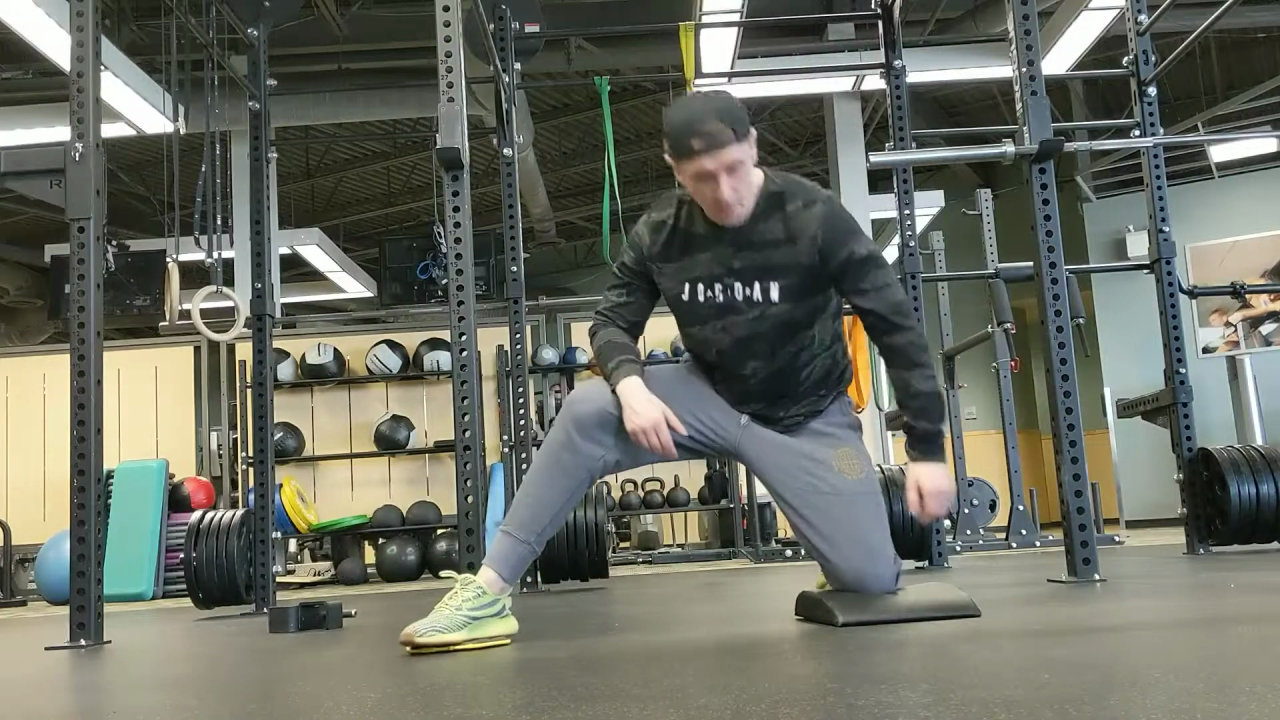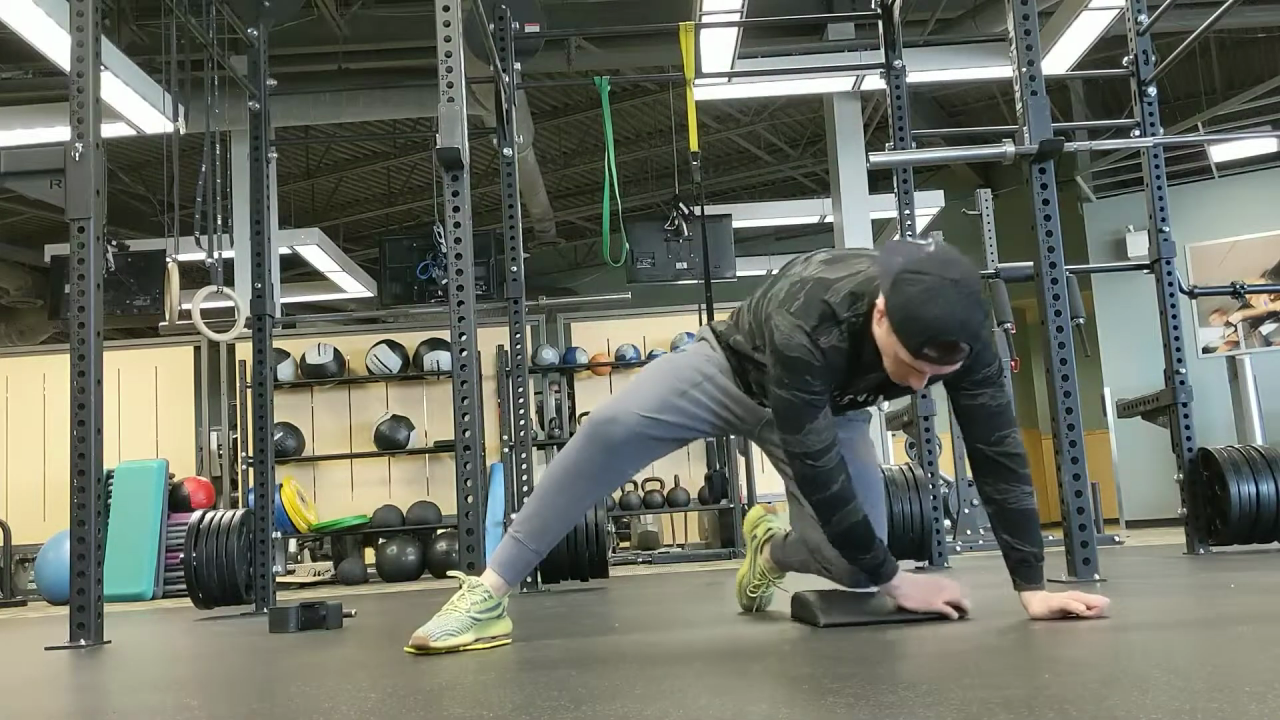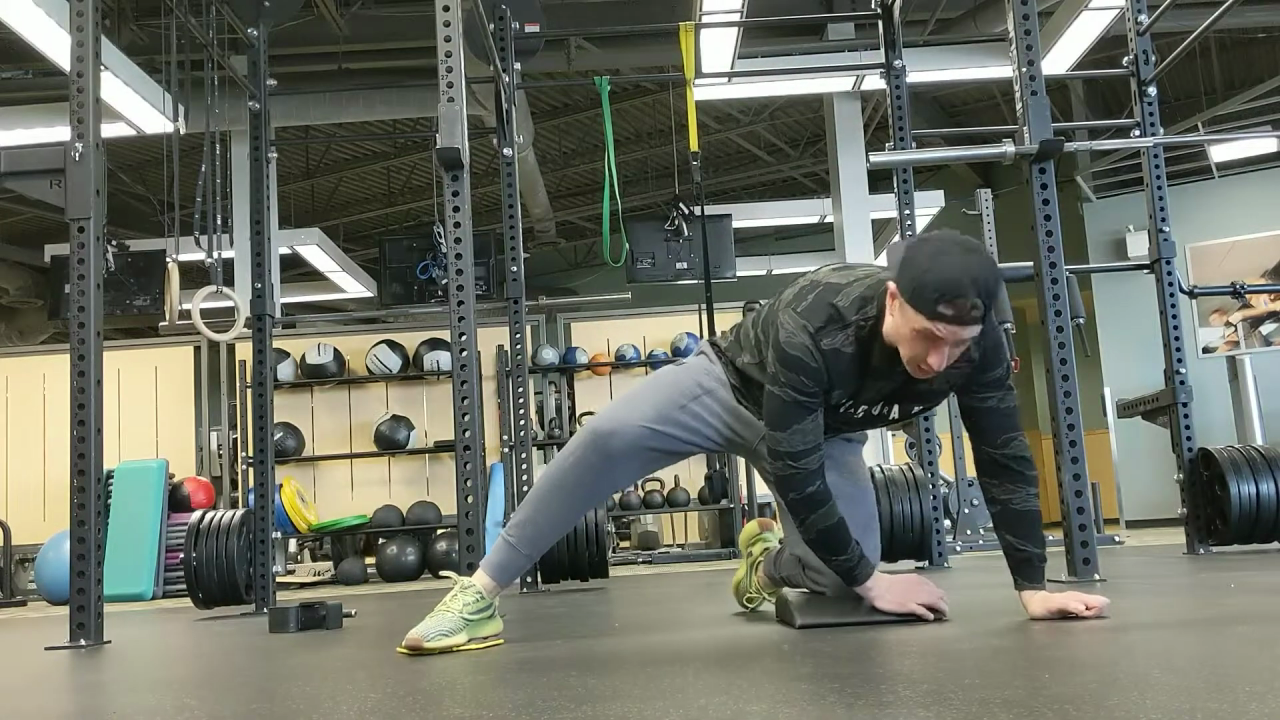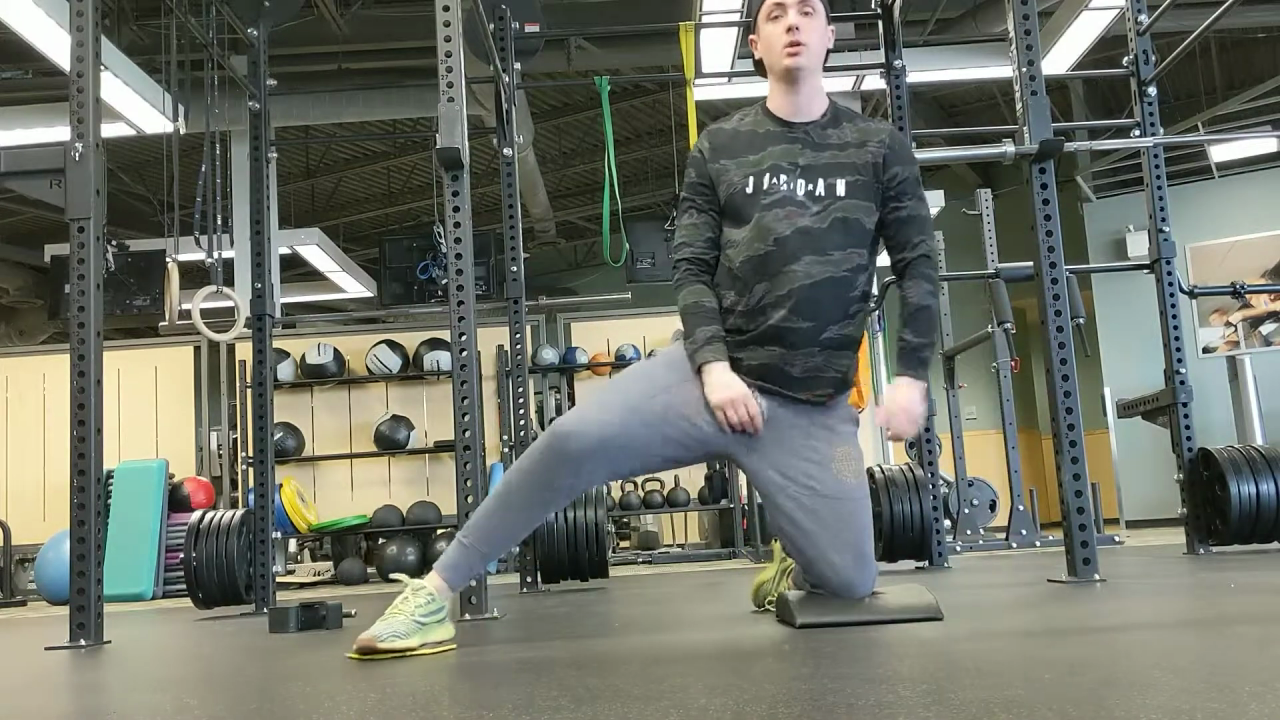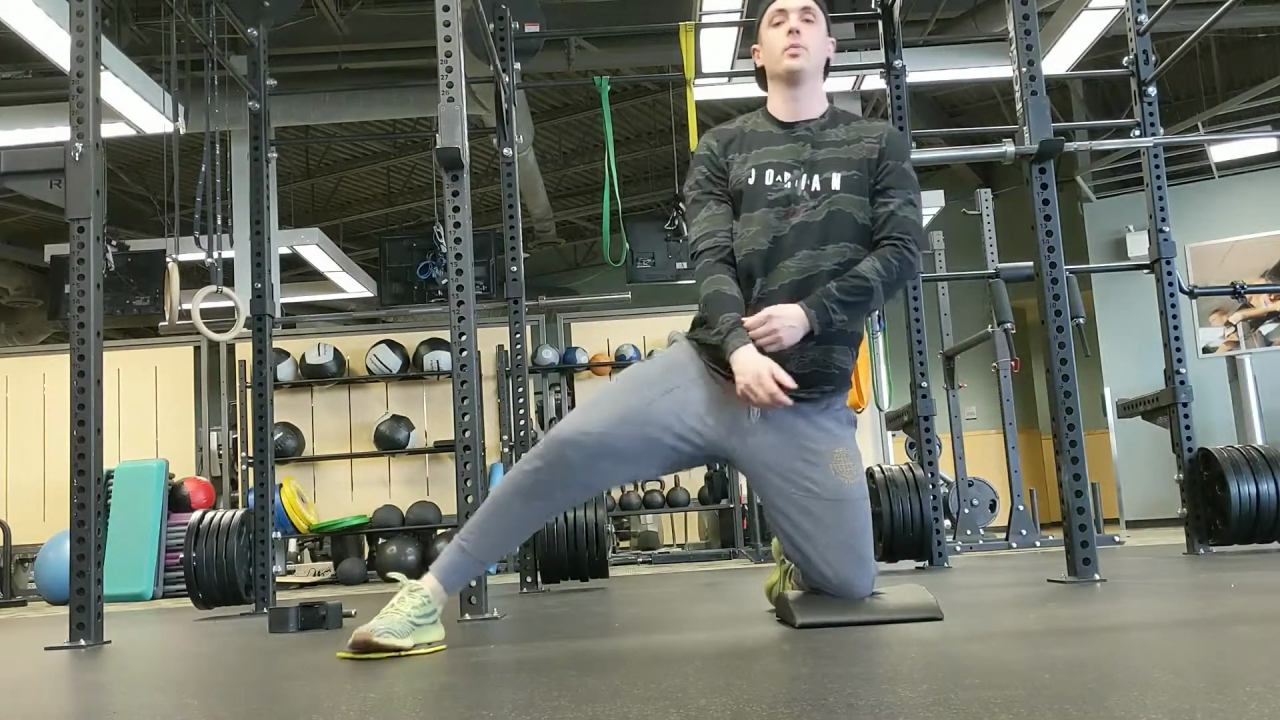
dt=1s
person 1, frame 1
left shoulder: (815, 218)
right shoulder: (659, 234)
left elbow: (897, 328)
right elbow: (611, 322)
left wrist: (928, 450)
right wrist: (630, 385)
left hip: (808, 418)
right hip: (713, 397)
left knee: (871, 581)
right knee: (588, 412)
right ankle: (489, 592)
person 1, frame 2
left shoulder: (958, 328)
right shoulder: (807, 315)
left elbow: (997, 451)
right elbow: (814, 465)
left wrist: (1031, 585)
right wrist: (894, 578)
left hip: (830, 409)
right hip: (736, 369)
left knee: (856, 565)
right knee: (615, 425)
left ankle: (774, 543)
right ankle: (489, 593)
person 1, frame 3
left shoulder: (972, 345)
right shoulder: (813, 322)
left elbow: (1005, 462)
right elbow: (792, 469)
left wrist: (1034, 587)
right wrist: (869, 578)
left hip: (825, 430)
right hip: (732, 385)
left knee: (843, 581)
right knee: (610, 436)
left ankle: (770, 556)
right ankle: (480, 595)
person 1, frame 4
left shoulder: (880, 148)
right shoulder: (720, 146)
left elbow: (916, 266)
right elbow: (693, 269)
left wrist: (911, 375)
right wrist: (713, 365)
left hip: (812, 404)
right hip: (714, 370)
left knee: (849, 582)
right knee: (576, 439)
left ankle: (795, 559)
right ankle: (438, 592)
person 1, frame 5
left shoulder: (878, 145)
right shoulder: (723, 147)
left elbow: (900, 254)
right elbow: (711, 259)
left wrist: (810, 314)
right wrist: (738, 349)
left hip: (812, 401)
right hip: (709, 366)
left knee: (849, 585)
right knee: (573, 445)
left ankle: (794, 553)
right ankle: (431, 594)
